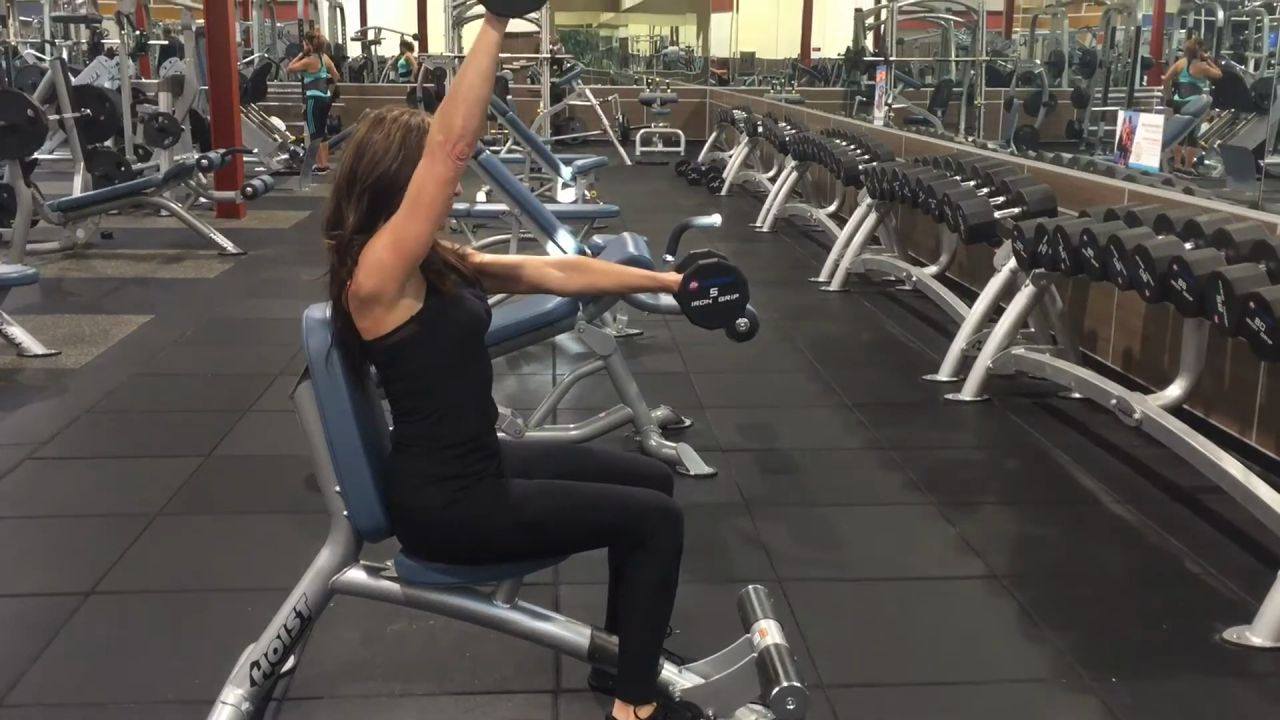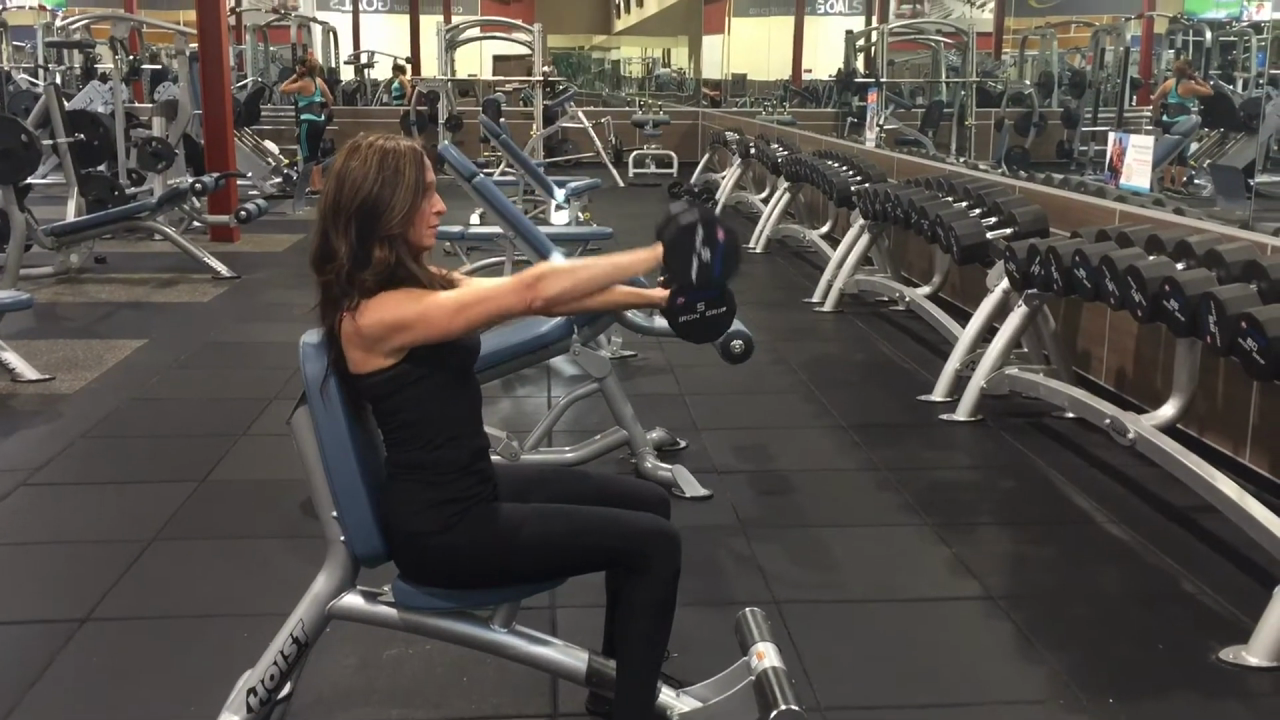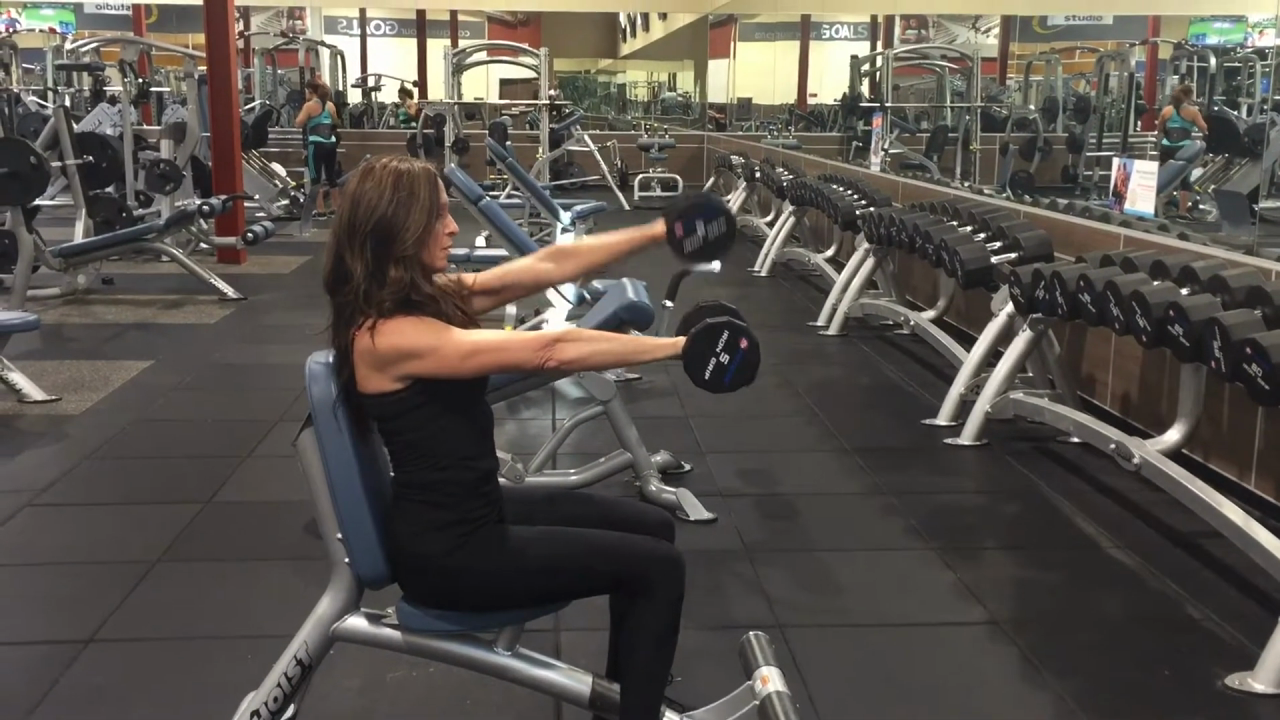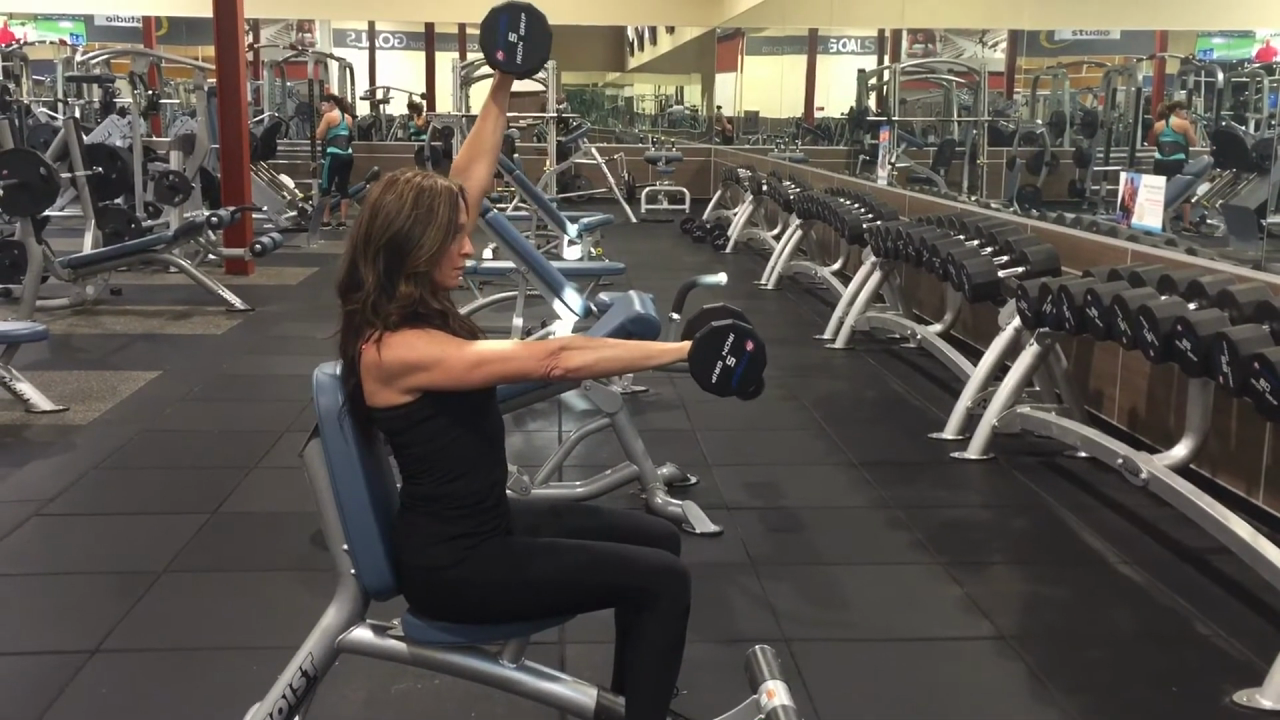
dt=1s
person 1, frame 1
left shoulder: (434, 265)
right shoulder: (378, 275)
left elbow: (557, 272)
right elbow: (450, 147)
left wrist: (668, 282)
right wrist: (492, 26)
left hip: (475, 466)
right hip: (444, 503)
left knee: (652, 481)
right knee: (657, 519)
left ankle: (621, 654)
person 1, frame 2
left shoulder: (413, 283)
right shoulder: (375, 314)
left elbow: (529, 293)
right elbow: (531, 291)
left wrist: (653, 295)
right wrist: (658, 252)
left hip: (469, 487)
right hip: (440, 527)
left knee: (648, 504)
right knee: (653, 542)
person 1, frame 3
left shoulder: (429, 297)
right shoulder: (386, 336)
left elbow: (548, 264)
right elbow: (548, 349)
left wrist: (655, 233)
right wrist: (679, 345)
left hip: (476, 509)
right hip: (447, 549)
left knee: (651, 528)
right knee: (657, 567)
person 1, frame 4
left shoulder: (415, 308)
right shoulder: (396, 349)
left elbow: (471, 179)
right elbow: (551, 359)
left wrist: (500, 91)
right wrist: (684, 350)
left hip: (482, 522)
right hip: (453, 561)
left knee: (657, 540)
right knee: (663, 580)
